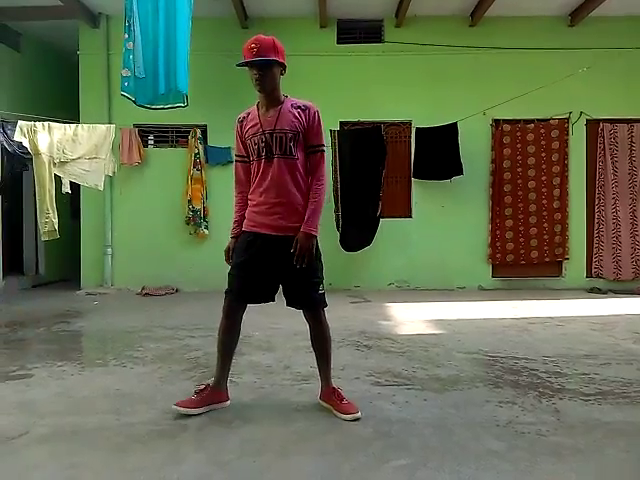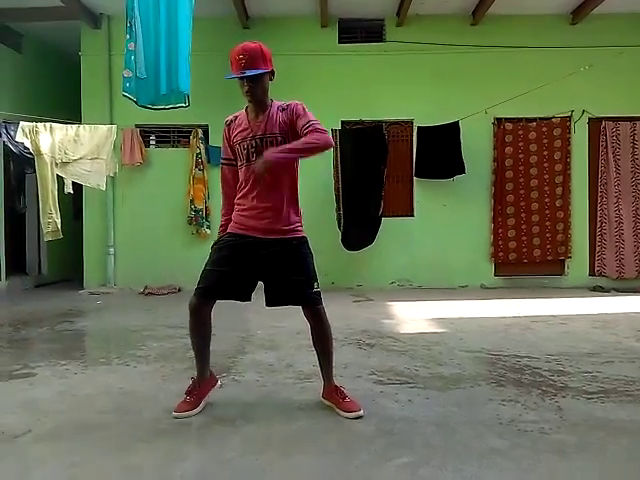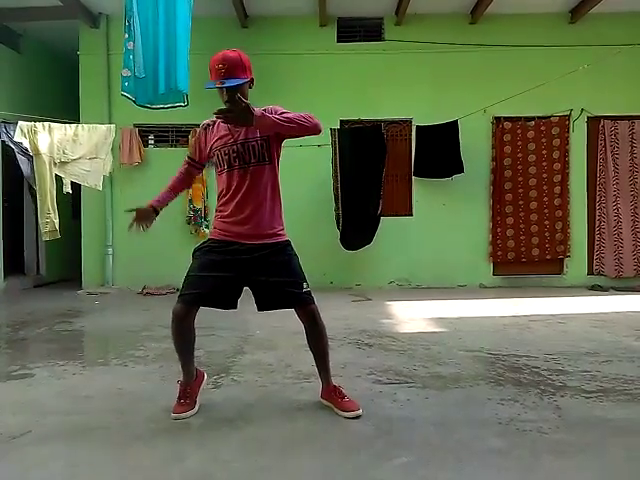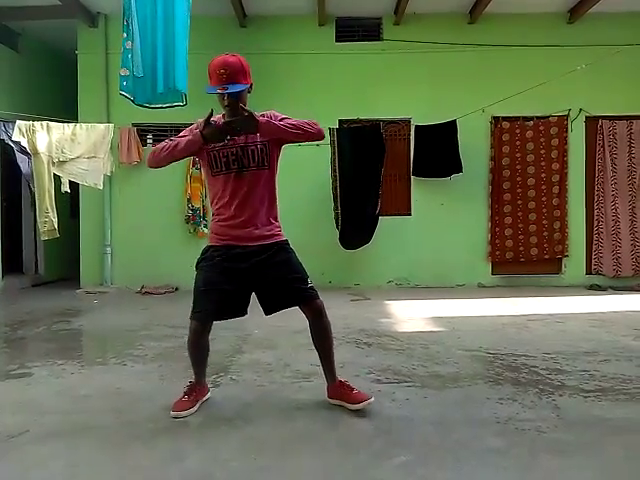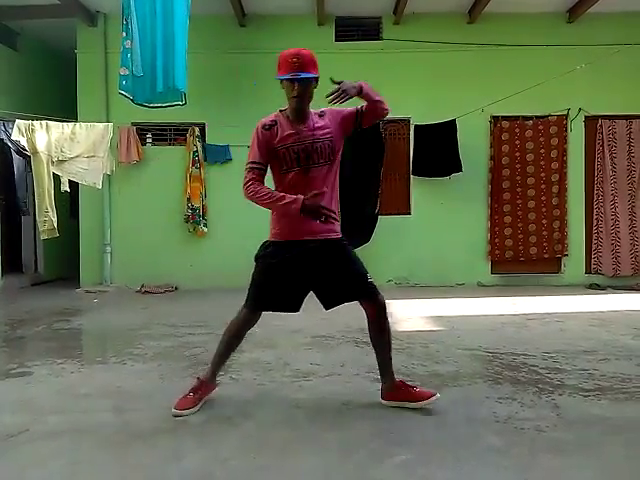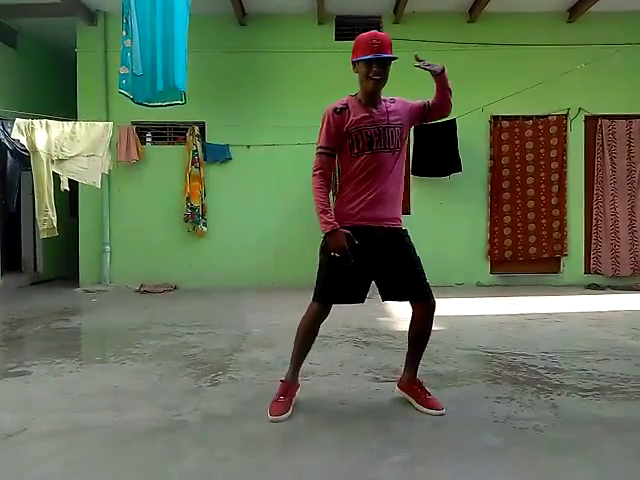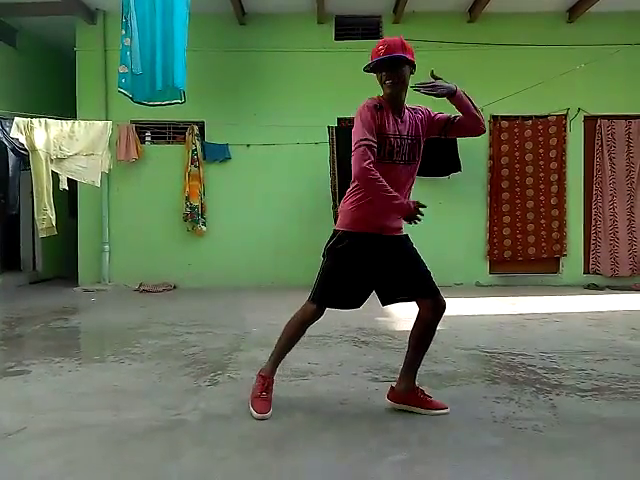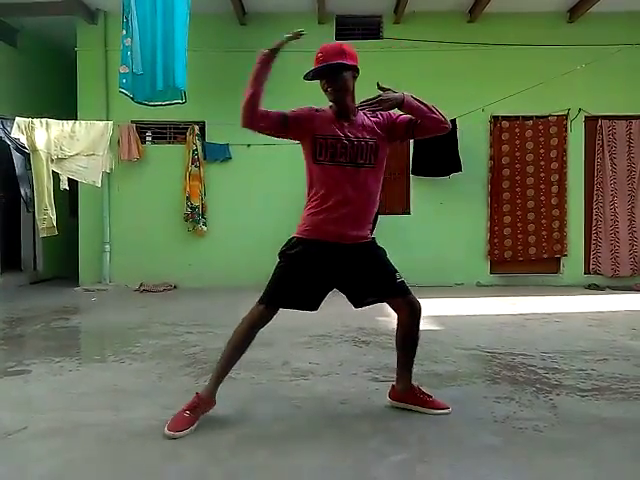
dt=0.3s
person 1, frame 1
left shoulder: (306, 113)
right shoulder: (244, 122)
left elbow: (319, 177)
right elbow: (242, 183)
left wrist: (310, 229)
right wrist: (235, 232)
left hip: (297, 233)
right hip: (254, 233)
left knee: (314, 311)
right knee: (233, 306)
left ankle: (327, 389)
right ankle: (218, 387)
person 1, frame 2
left shoulder: (292, 112)
right shoulder: (232, 126)
left elbow: (324, 139)
left wrist: (273, 157)
right wrist: (224, 229)
left hip: (286, 235)
right hip: (240, 234)
left knee: (314, 308)
right knee: (198, 303)
left ankle: (330, 387)
right ankle: (203, 378)
person 1, frame 3
left shoulder: (268, 117)
right shoulder: (208, 130)
left elbow: (312, 126)
right elbow: (187, 174)
left wrist: (255, 117)
right wrist: (156, 205)
left hip: (270, 241)
right hip: (222, 242)
left knee: (308, 309)
right knee: (181, 312)
left ankle: (328, 386)
right ankle: (191, 378)
person 1, frame 4
left shoulder: (270, 123)
right shoulder: (205, 129)
left elbow: (317, 132)
right elbow: (154, 159)
left wrist: (259, 125)
right wrist: (200, 136)
left hip: (270, 243)
right hip: (223, 247)
left knee: (315, 306)
right knee: (199, 324)
left ankle: (335, 384)
right ankle: (198, 384)
person 1, frame 5
left shoulder: (335, 120)
right shoulder: (267, 129)
left elbow: (381, 111)
right elbow: (252, 186)
left wrist: (361, 89)
right wrist: (298, 204)
left hip: (329, 240)
right hip: (286, 242)
left knee: (375, 304)
right knee: (249, 314)
left ankle: (390, 384)
right ankle: (208, 380)
person 1, frame 6
left shoulder: (403, 110)
right shoulder: (337, 113)
left elbow: (443, 109)
right elbow: (320, 174)
left wrist: (440, 76)
right wrist: (331, 228)
left hip: (391, 229)
right hip: (349, 230)
left knee: (425, 303)
right knee: (320, 307)
left ankle: (410, 380)
right ankle: (290, 383)
person 1, frame 7
left shoulder: (422, 118)
right shoulder: (370, 110)
left elbow: (478, 128)
right elbow: (361, 164)
left wrist: (455, 93)
right wrist: (401, 203)
left hip: (394, 237)
right hip: (355, 234)
left knee: (434, 306)
right knee: (315, 307)
left ankle: (405, 388)
right ankle: (265, 377)
person 1, frame 8
left shoulder: (383, 122)
right shoulder: (310, 120)
left elbow: (441, 127)
right elbow: (251, 119)
left wrist: (403, 99)
right wrist: (265, 61)
left hip: (359, 244)
right hip: (312, 241)
left knee: (410, 307)
right knee: (261, 313)
left ankle: (404, 388)
right ankle: (207, 395)
